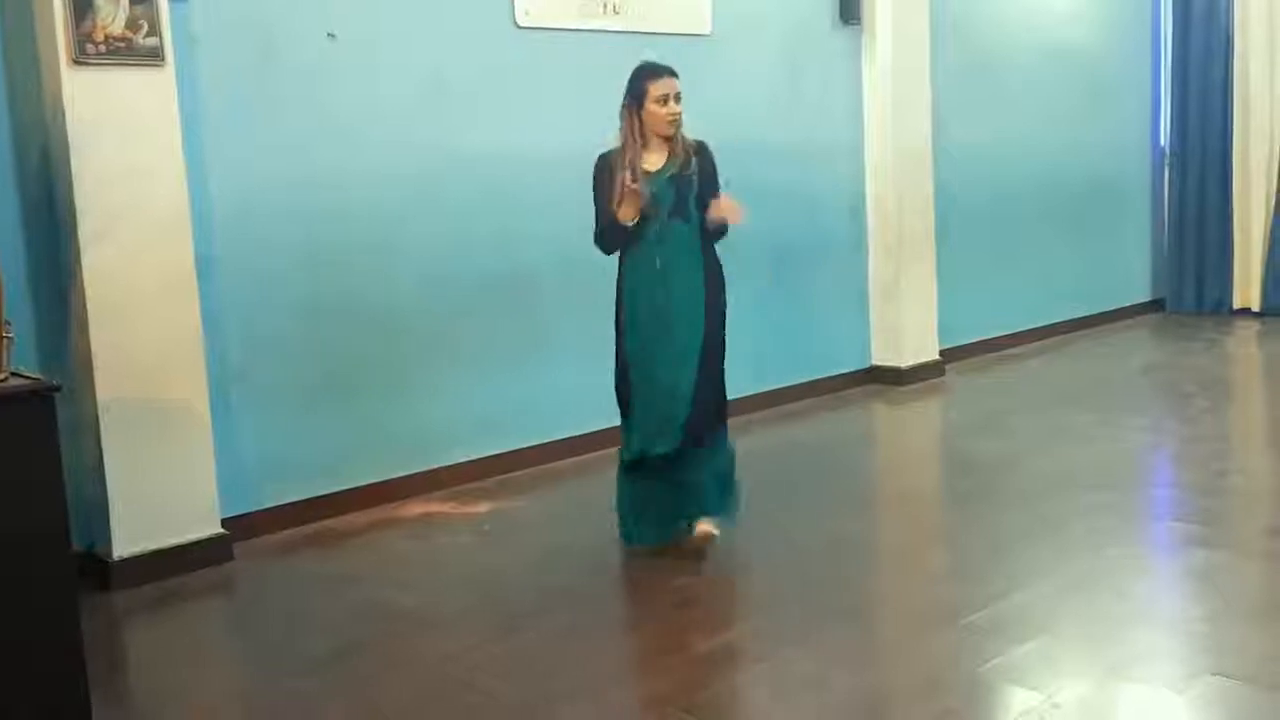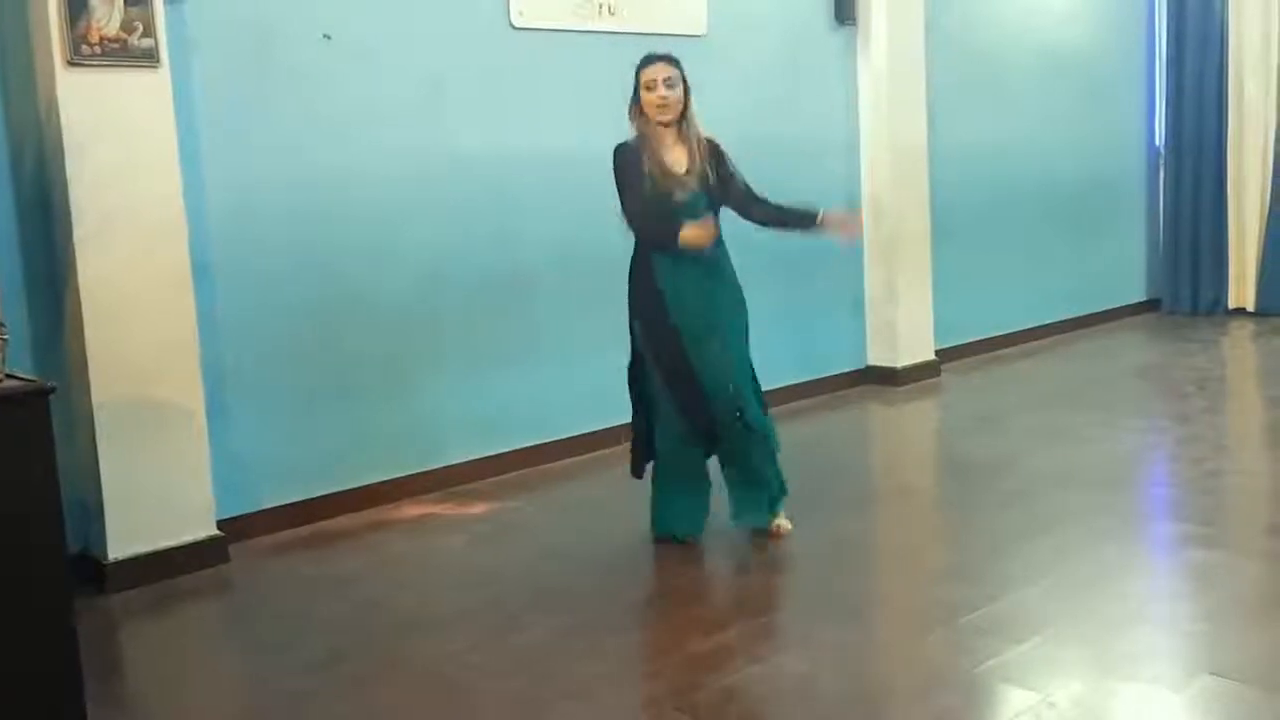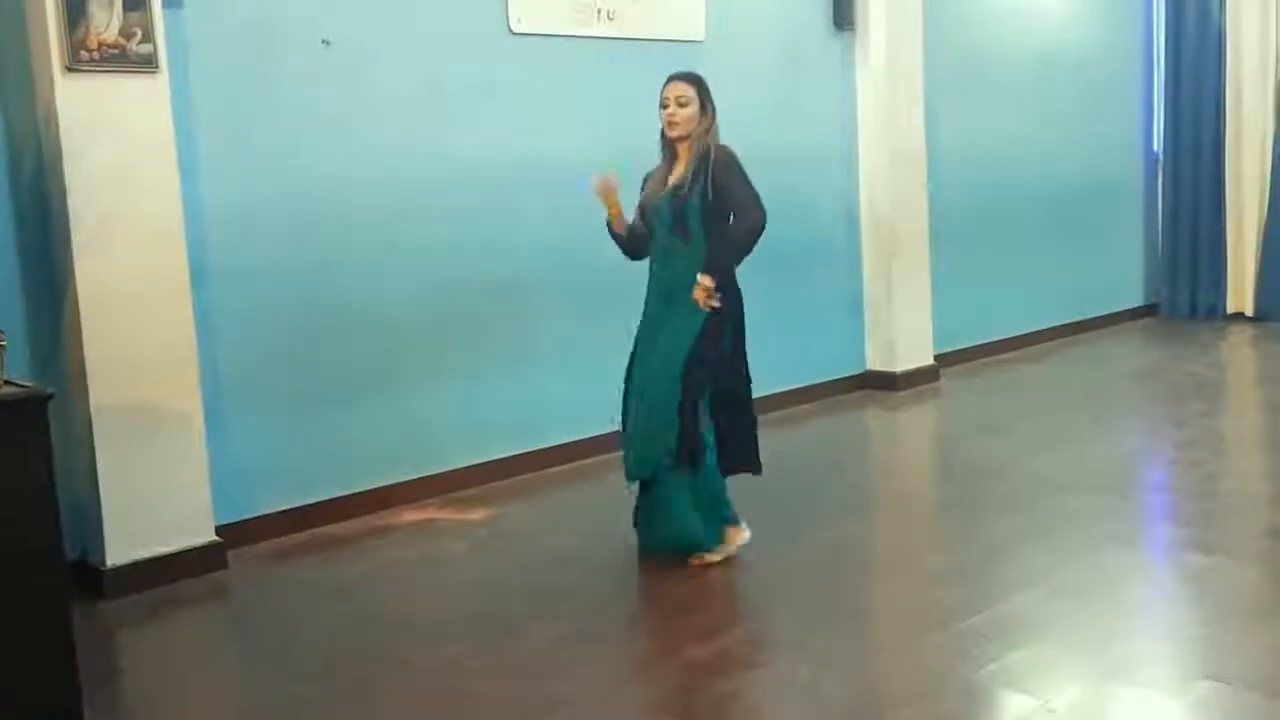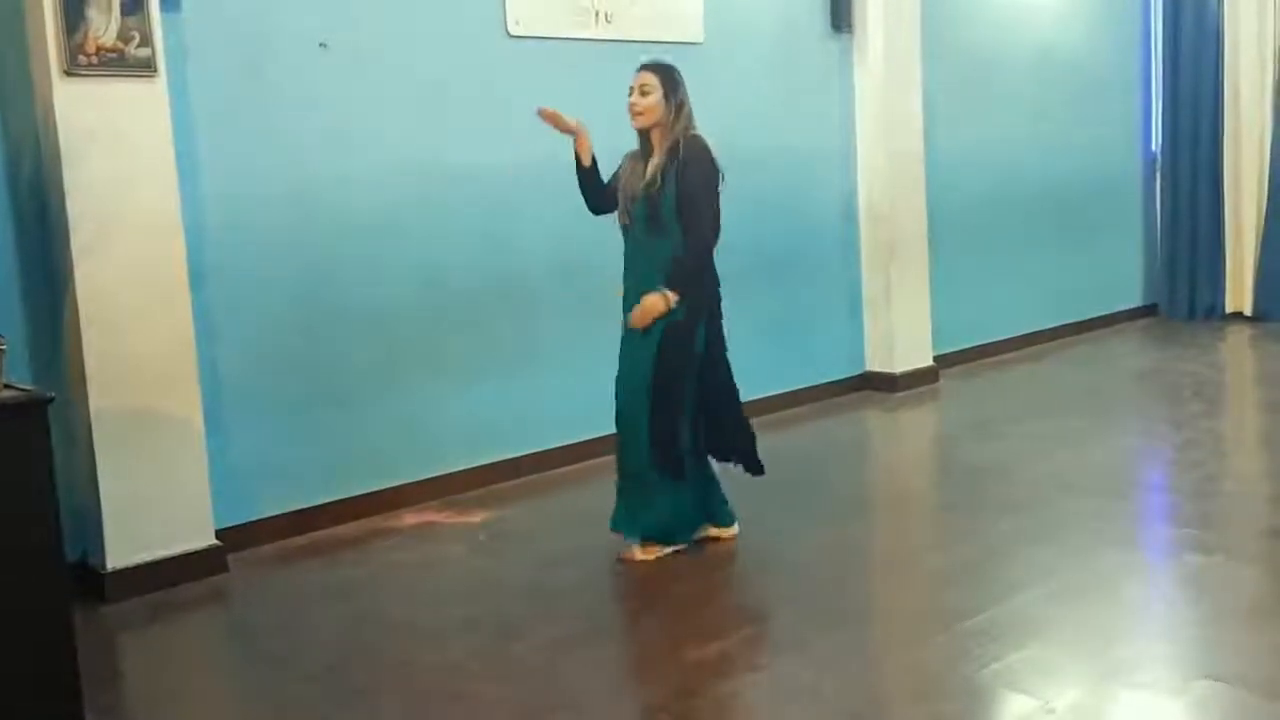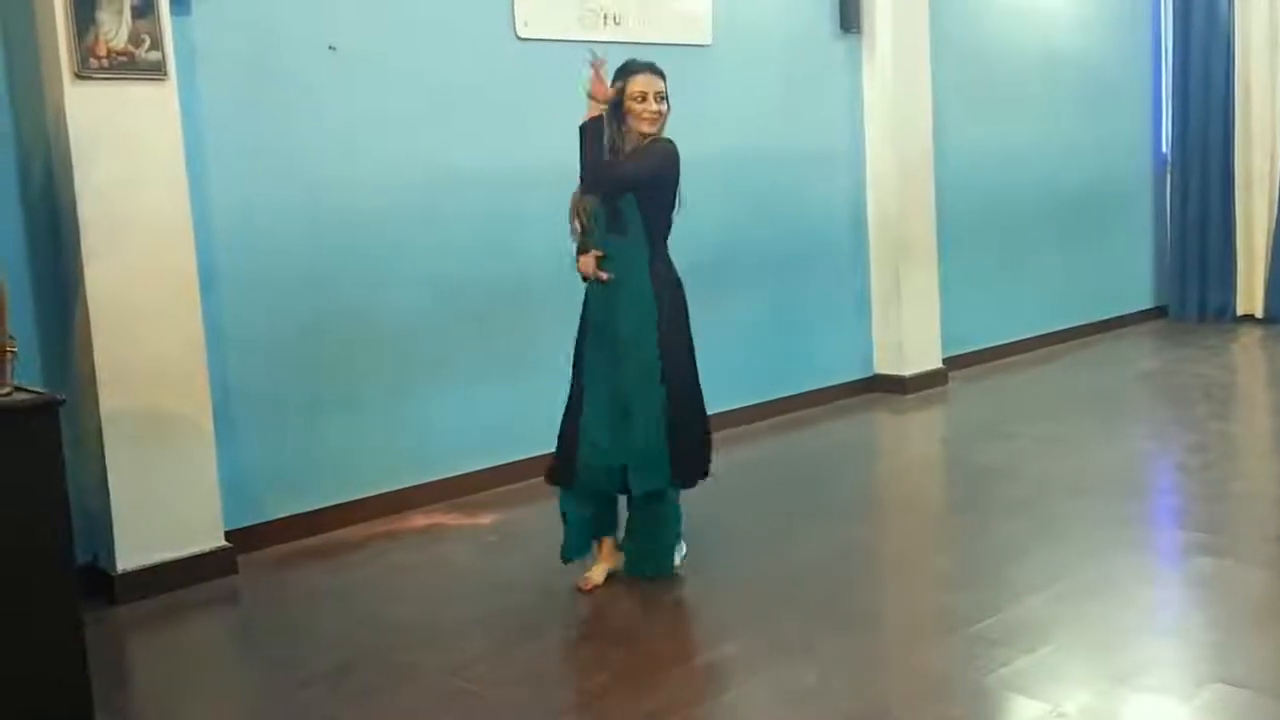
dt=1s
person 1, frame 1
left shoulder: (696, 156)
right shoulder: (613, 165)
left elbow: (711, 230)
right elbow: (606, 241)
left wrist: (720, 215)
right wrist: (625, 213)
left hip: (694, 287)
right hip: (641, 294)
left knee: (688, 394)
right knee: (647, 398)
left ankle: (705, 506)
right ankle: (668, 514)
person 1, frame 2
left shoulder: (707, 151)
right shoulder: (630, 156)
left elbow: (752, 207)
right elbow: (644, 225)
left wrist: (818, 220)
right wrist: (683, 233)
left hip: (714, 287)
right hip: (661, 296)
left knee: (735, 393)
right knee: (677, 402)
left ankle: (765, 504)
right ankle: (680, 517)
person 1, frame 3
left shoulder: (718, 161)
right shoulder: (655, 179)
left elbow: (752, 219)
right elbow: (637, 246)
left wrist: (712, 276)
right wrist: (615, 217)
left hip: (703, 310)
right hip: (662, 310)
left knee: (677, 414)
right knee: (649, 413)
left ankle: (720, 526)
right ankle: (679, 525)
person 1, frame 4
left shoulder: (692, 154)
right shoulder: (635, 164)
left elbow: (705, 233)
right elbow: (600, 202)
left wrist: (668, 294)
right wrist: (581, 142)
left hip: (683, 303)
right hip: (648, 302)
left knee: (657, 404)
right knee: (659, 406)
left ankle: (664, 528)
right ankle: (712, 516)
person 1, frame 5
left shoulder: (661, 154)
right shoulder: (614, 158)
left elbow: (600, 180)
left wrist: (592, 113)
right wrist: (583, 256)
left hip: (651, 308)
right hip: (603, 306)
left knee: (650, 427)
right knee: (592, 426)
left ankle: (657, 550)
right ankle: (603, 542)
